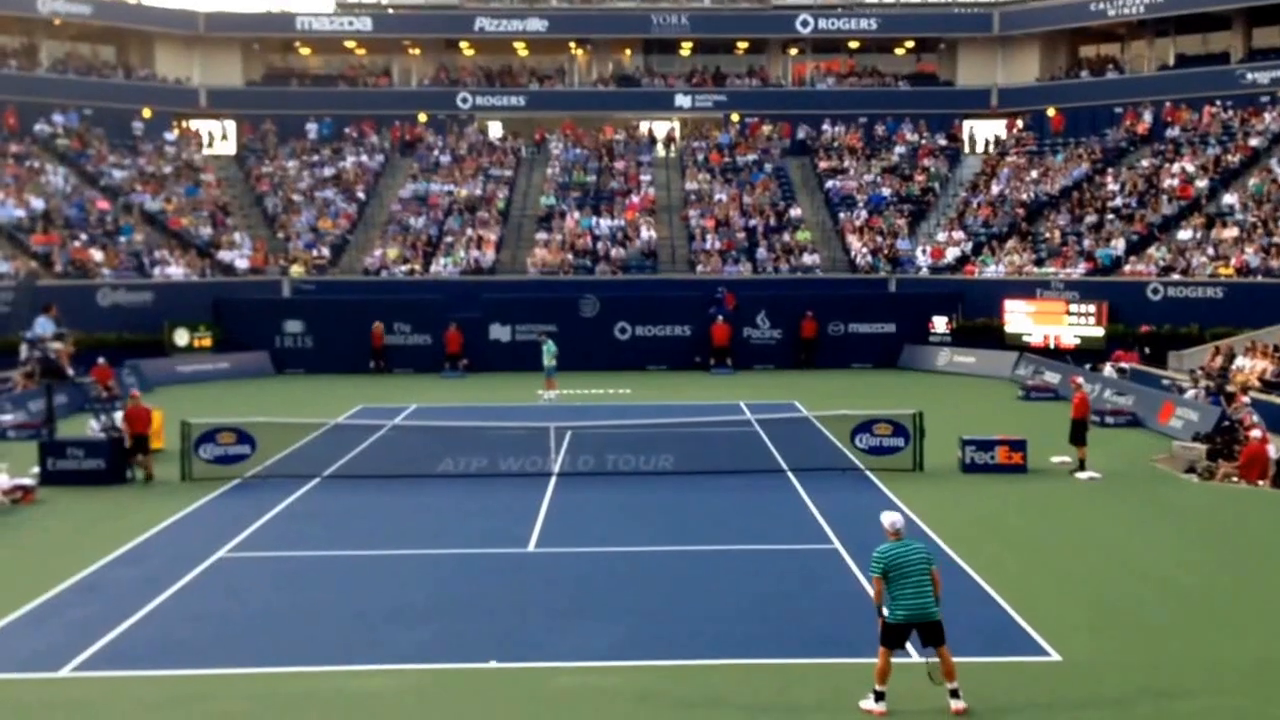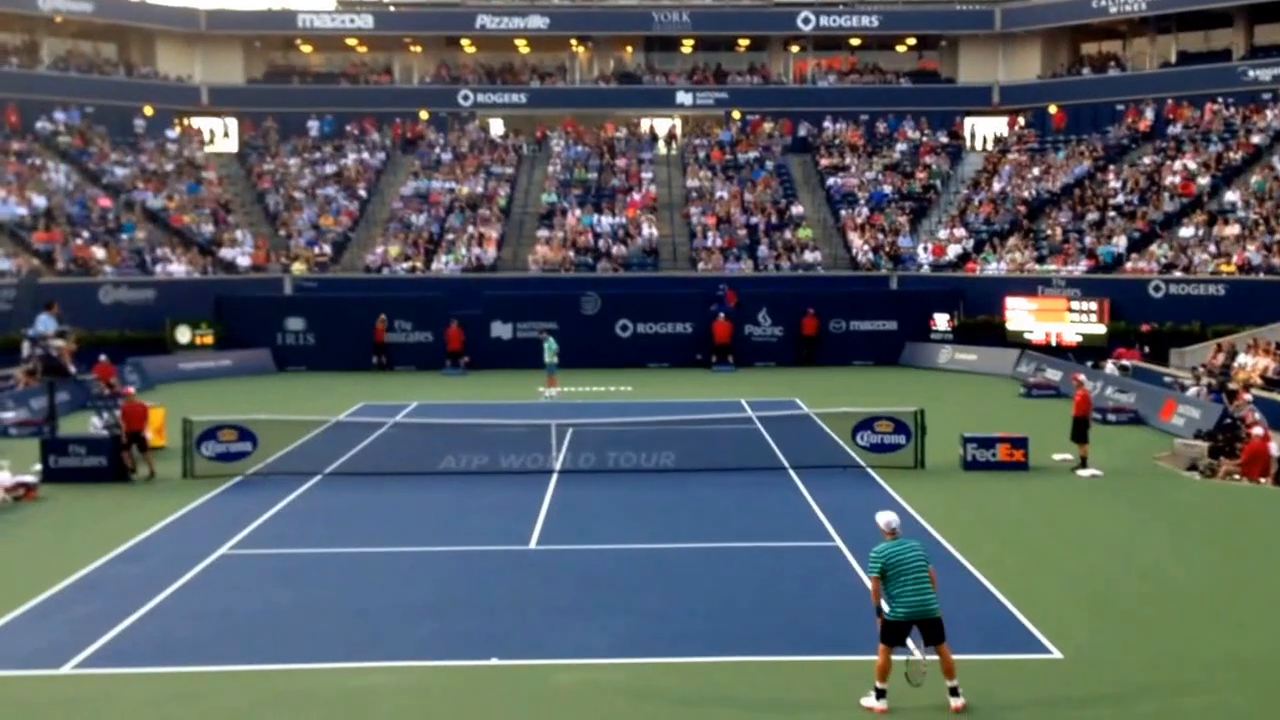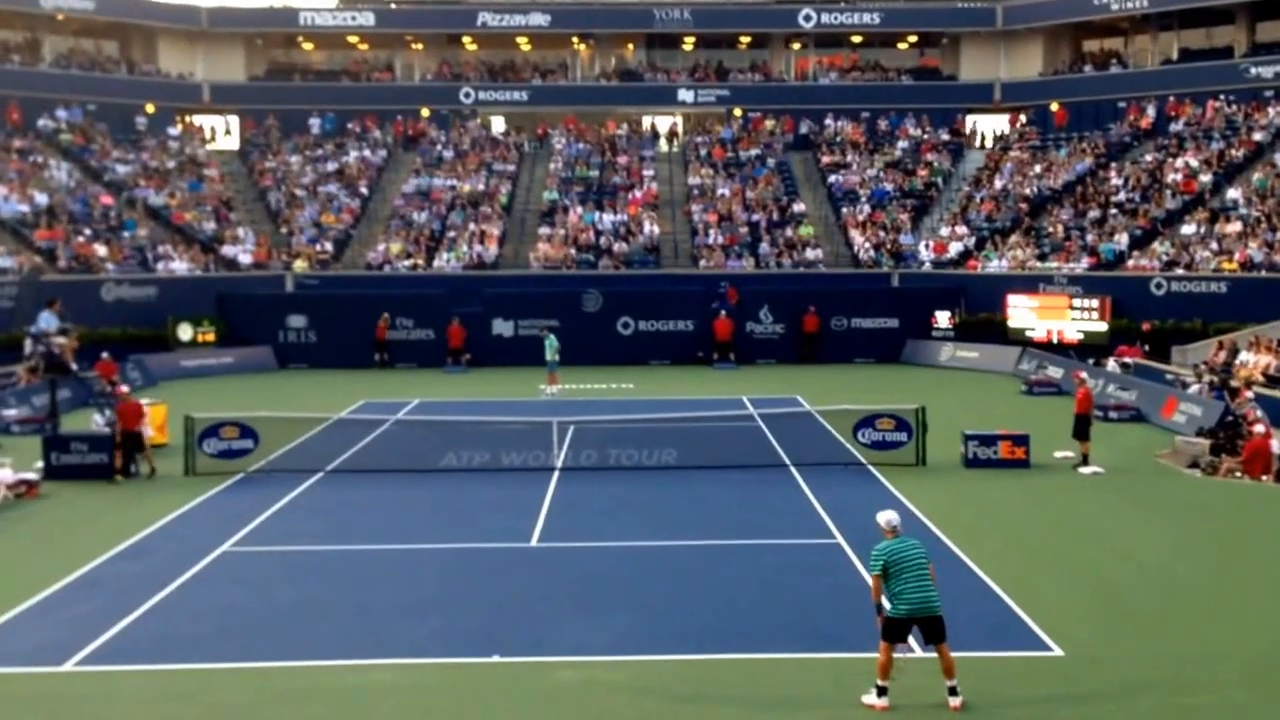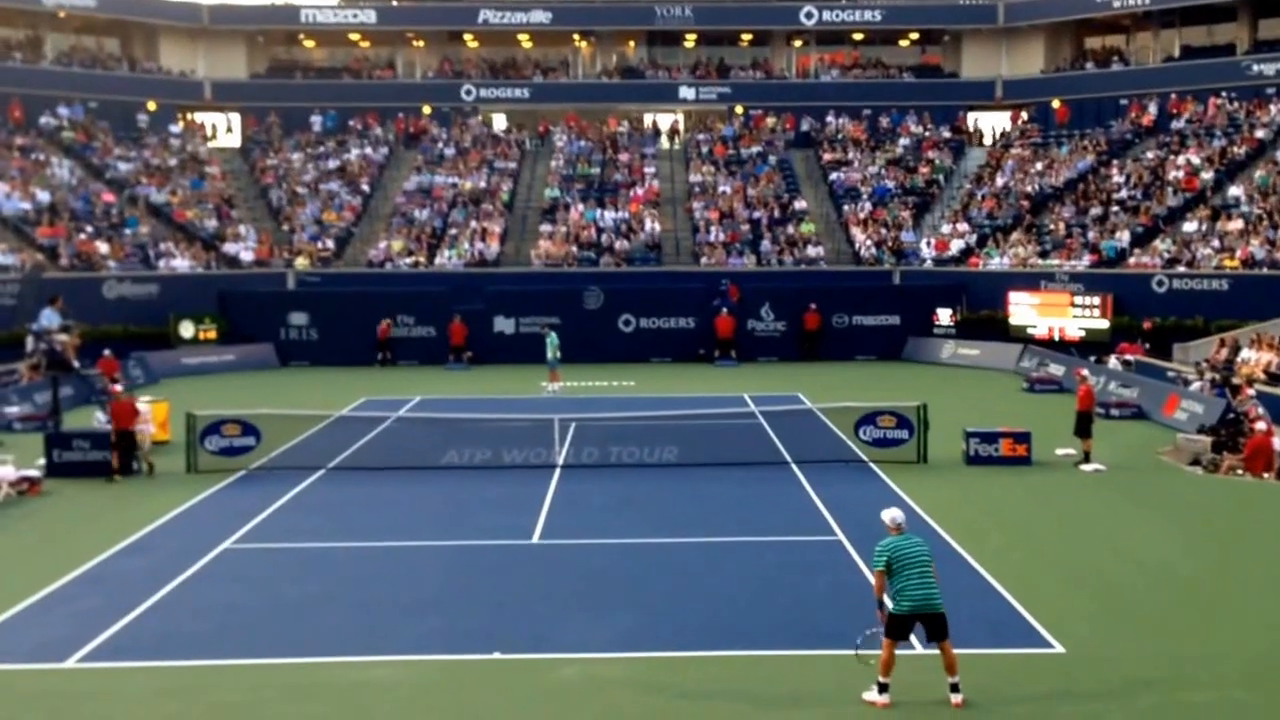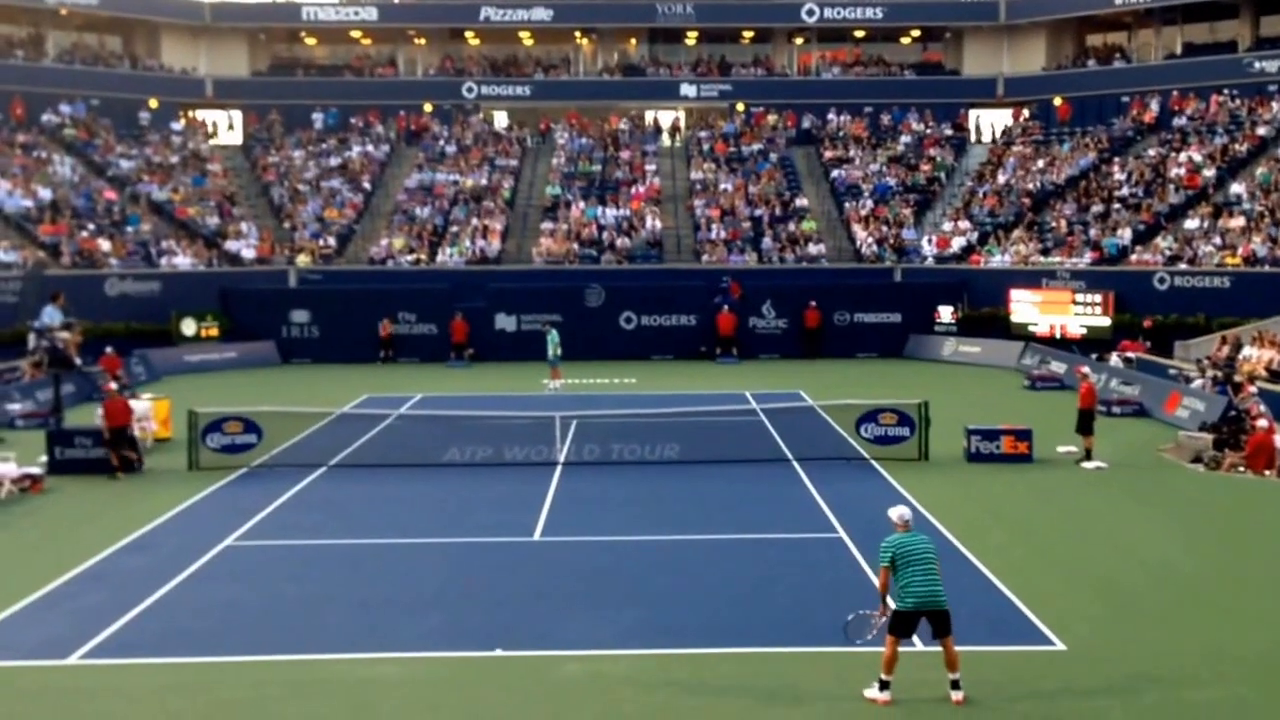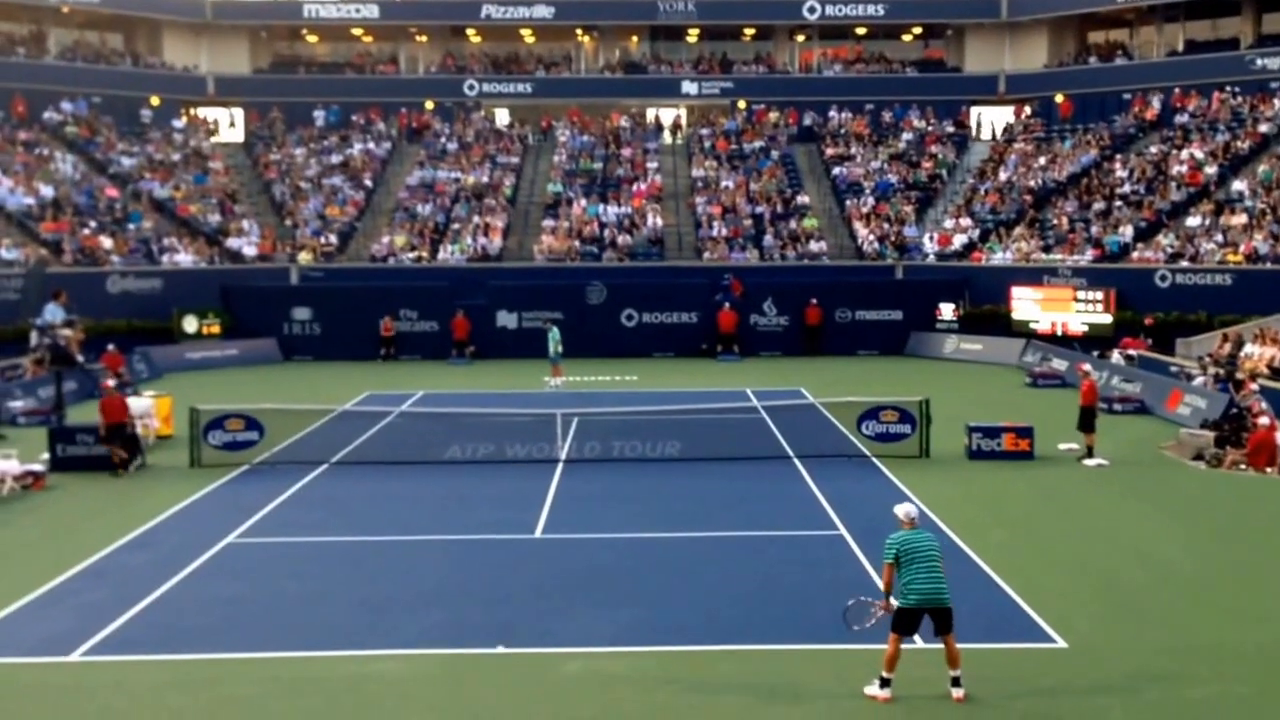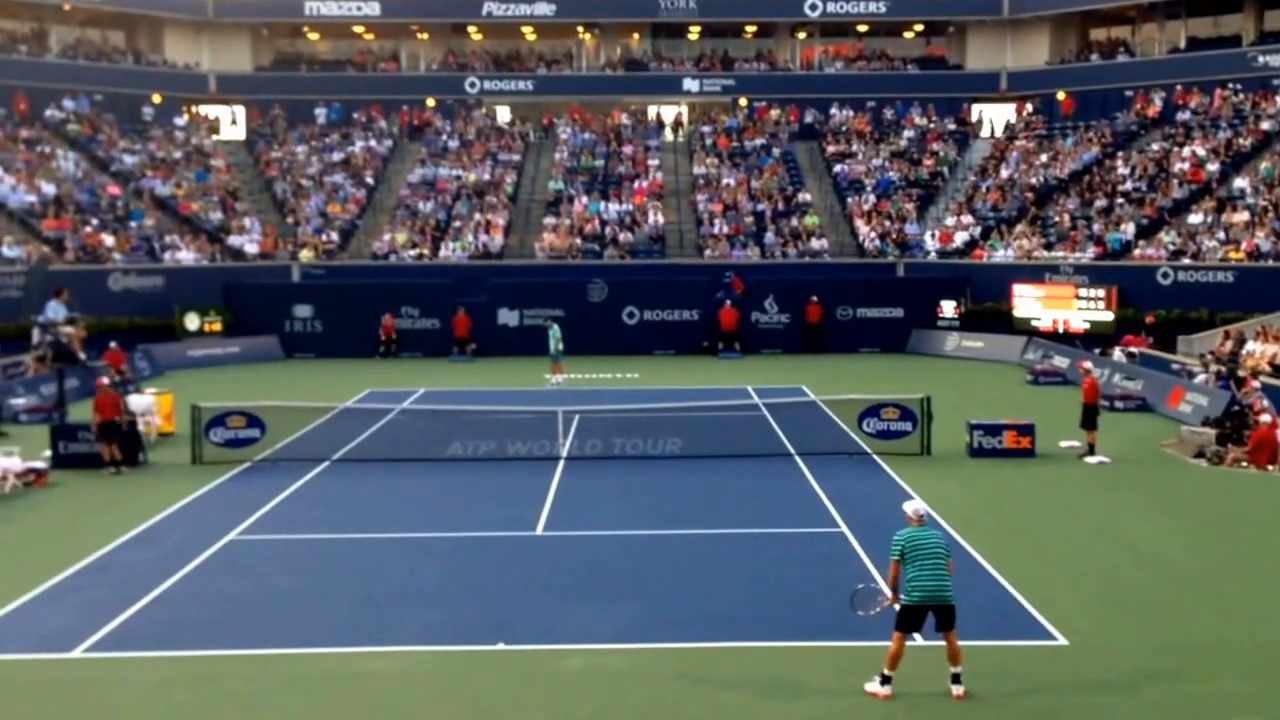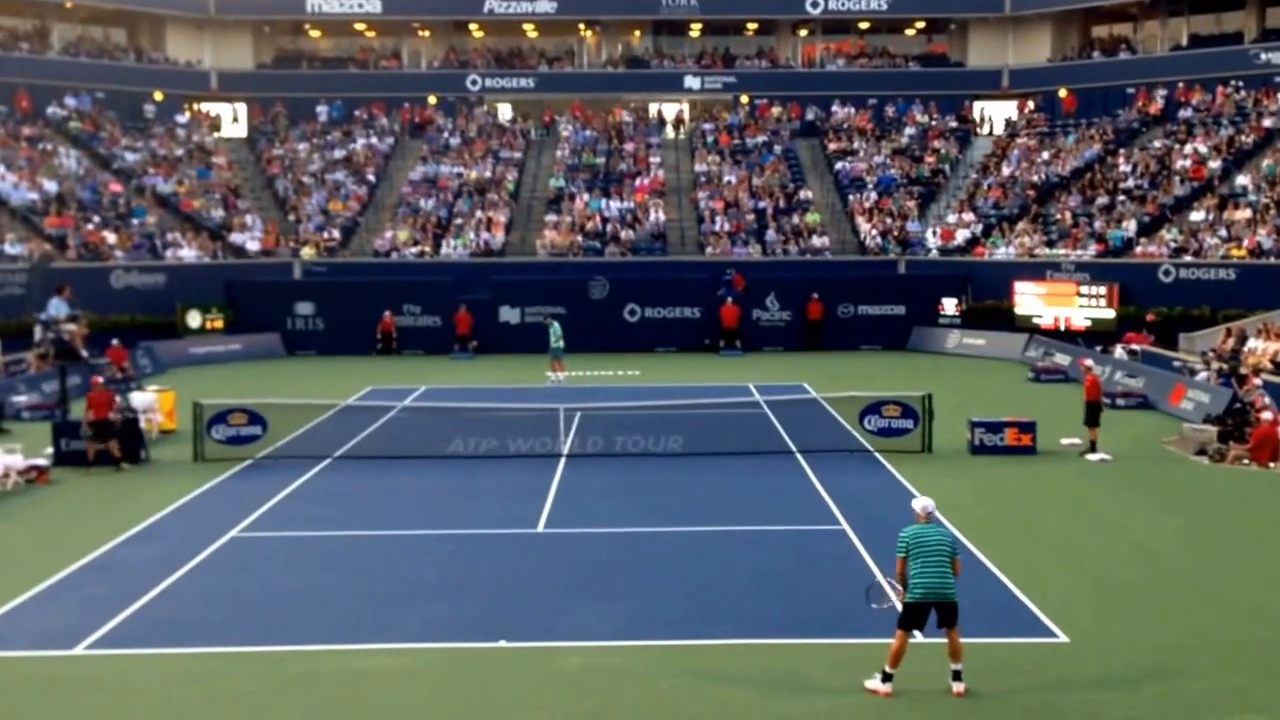
dt=0.1s
person 1, frame 1
left shoulder: (880, 553)
right shoulder: (921, 548)
left elbow: (878, 588)
right elbow: (935, 580)
left wrist: (880, 614)
right wrist: (937, 604)
left hip: (899, 614)
right hip: (929, 611)
left knee: (884, 653)
right knee: (943, 652)
left ankle: (878, 701)
right ankle: (956, 699)
person 1, frame 2
left shoulder: (878, 553)
right shoulder: (916, 546)
left elbow: (876, 588)
right elbow: (931, 578)
left wrist: (879, 614)
left hip: (899, 612)
right hip: (929, 608)
left knee: (884, 650)
right knee: (943, 649)
left ankle: (879, 698)
right ankle: (955, 697)
person 1, frame 3
left shoulder: (880, 550)
right shoulder: (917, 545)
left elbow: (877, 587)
right elbow: (931, 576)
left wrist: (880, 612)
left hip: (901, 609)
right hip: (931, 605)
left knee: (886, 648)
right knee: (943, 649)
left ankle: (881, 696)
right ankle: (954, 695)
person 1, frame 4
left shoulder: (883, 547)
right shoulder: (920, 543)
left elbow: (879, 583)
left wrist: (881, 607)
left hip: (904, 606)
right hip: (934, 603)
left knee: (888, 644)
right knee: (945, 646)
left ankle: (882, 693)
right ankle: (955, 692)
person 1, frame 5
left shoulder: (889, 543)
right shoulder: (926, 541)
left elbow: (884, 579)
left wrist: (883, 603)
left hip: (908, 602)
right hip: (938, 599)
left knee: (892, 642)
right knee: (947, 642)
left ankle: (883, 690)
right ankle: (956, 689)
person 1, frame 6
left shoulder: (894, 540)
right shoulder: (932, 539)
left elbow: (888, 576)
left wrist: (887, 599)
left hip: (911, 599)
right hip: (941, 597)
left knee: (895, 639)
right knee: (948, 640)
left ankle: (884, 687)
right ankle: (957, 687)
person 1, frame 7
left shoulder: (901, 536)
right shoulder: (939, 536)
left elbow: (893, 573)
right elbow: (948, 570)
left wrist: (894, 593)
left hip: (914, 596)
right hip: (944, 594)
left knee: (899, 638)
right knee: (950, 636)
left ankle: (884, 684)
right ankle: (957, 684)
person 1, frame 8
left shoulder: (907, 533)
right shoulder: (947, 534)
left elbow: (900, 569)
right elbow: (957, 570)
left wrist: (904, 589)
left hip: (918, 593)
right hip: (947, 592)
left knee: (902, 635)
right knee: (953, 633)
left ankle: (885, 681)
right ankle: (957, 681)
